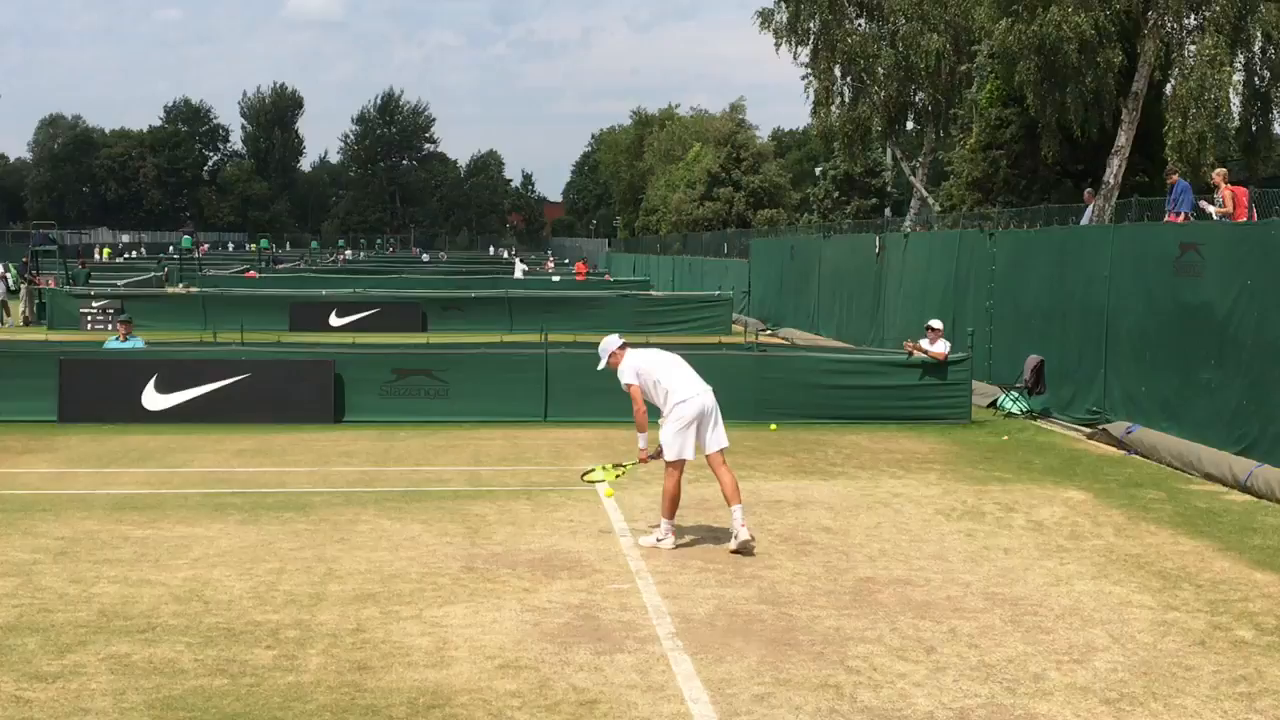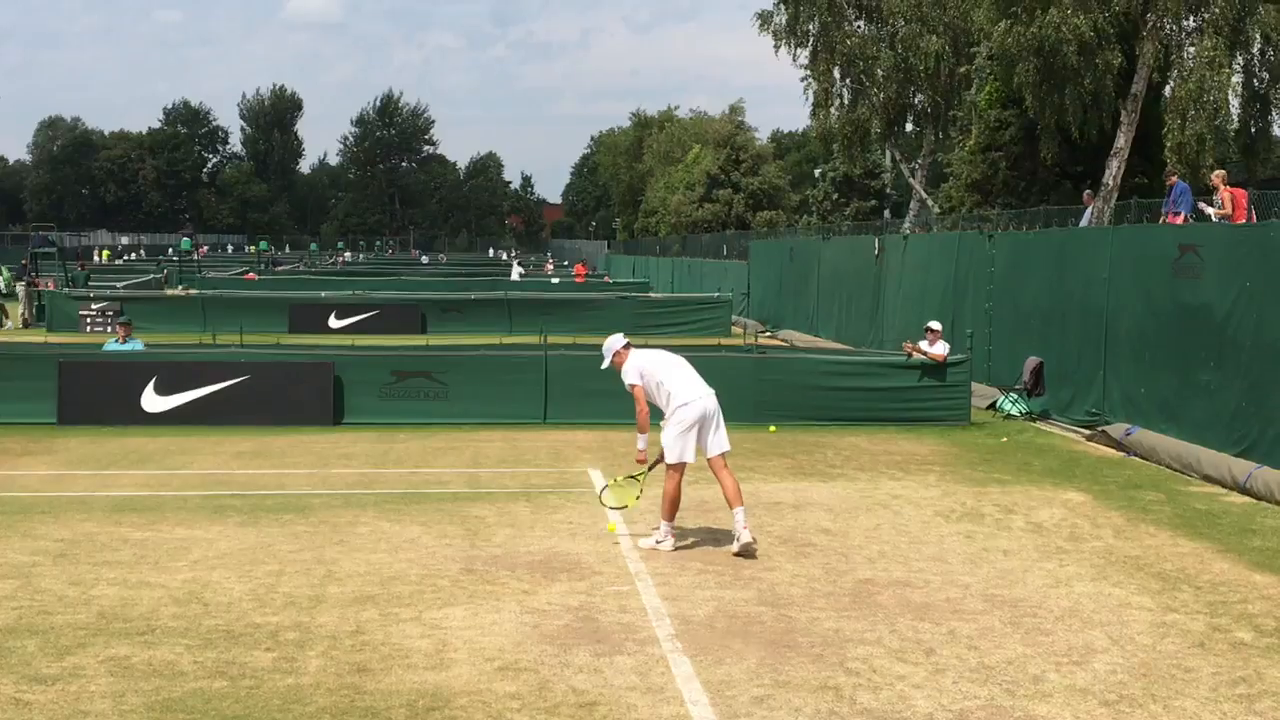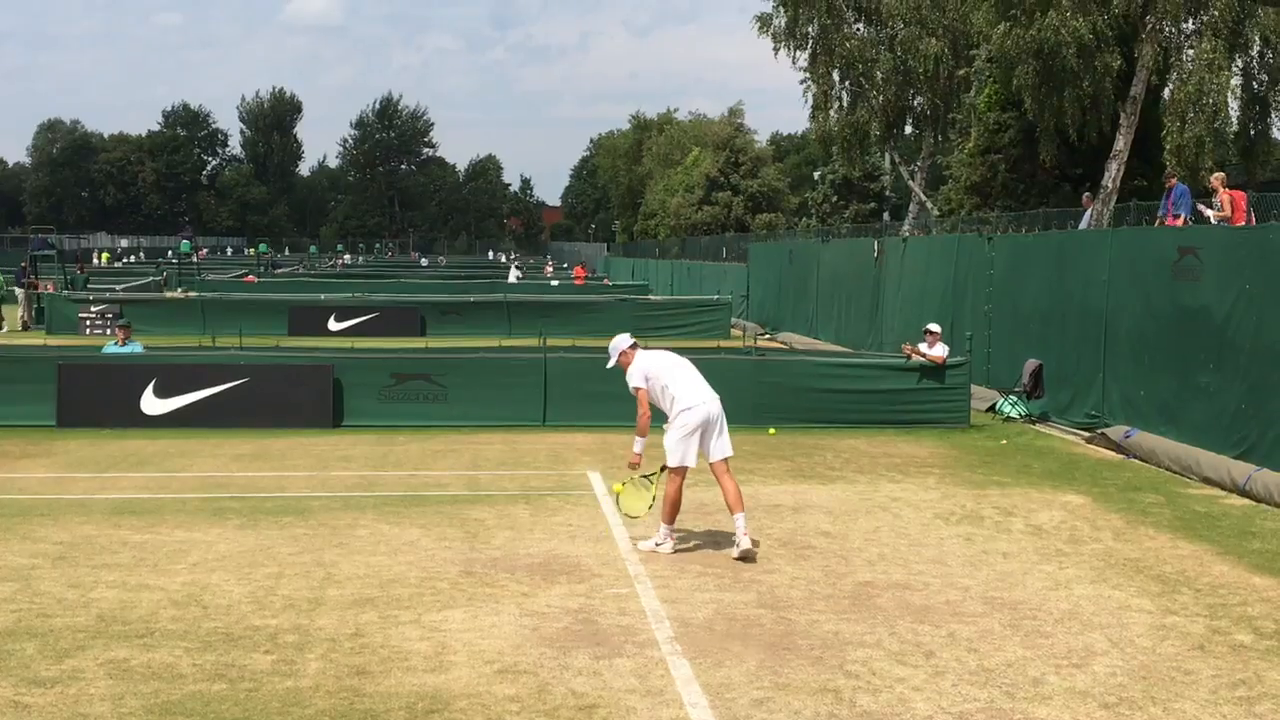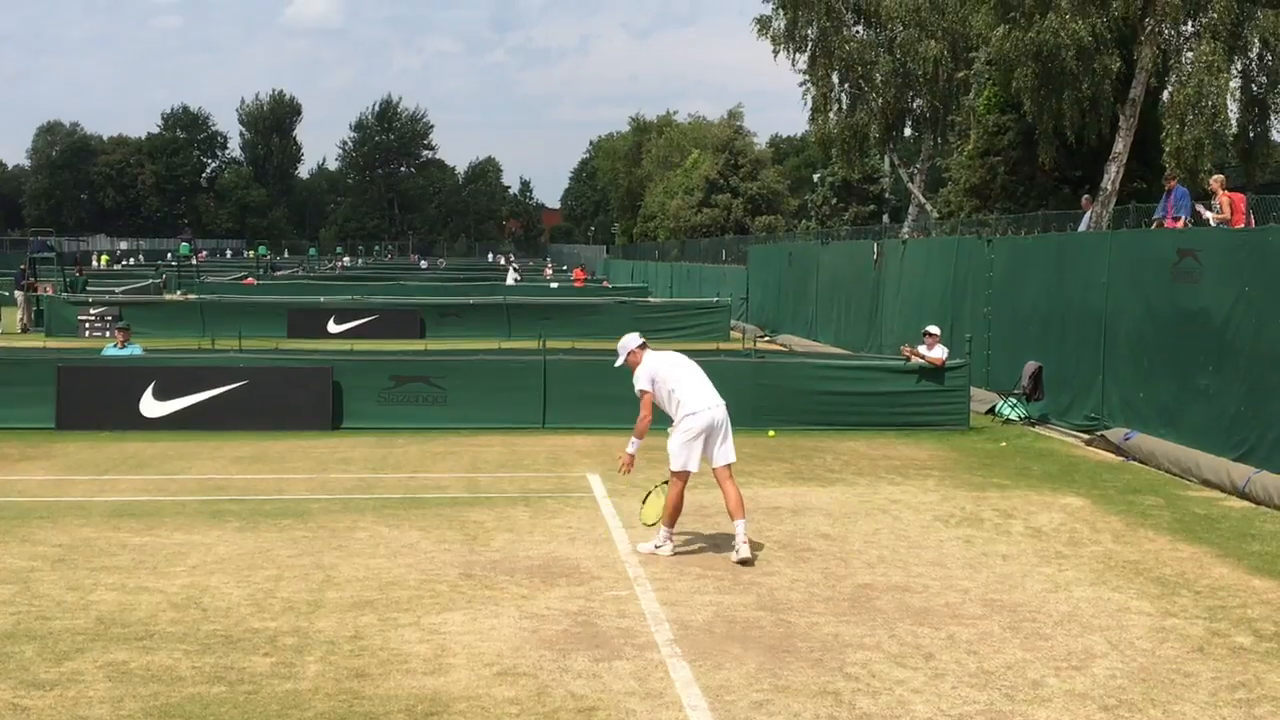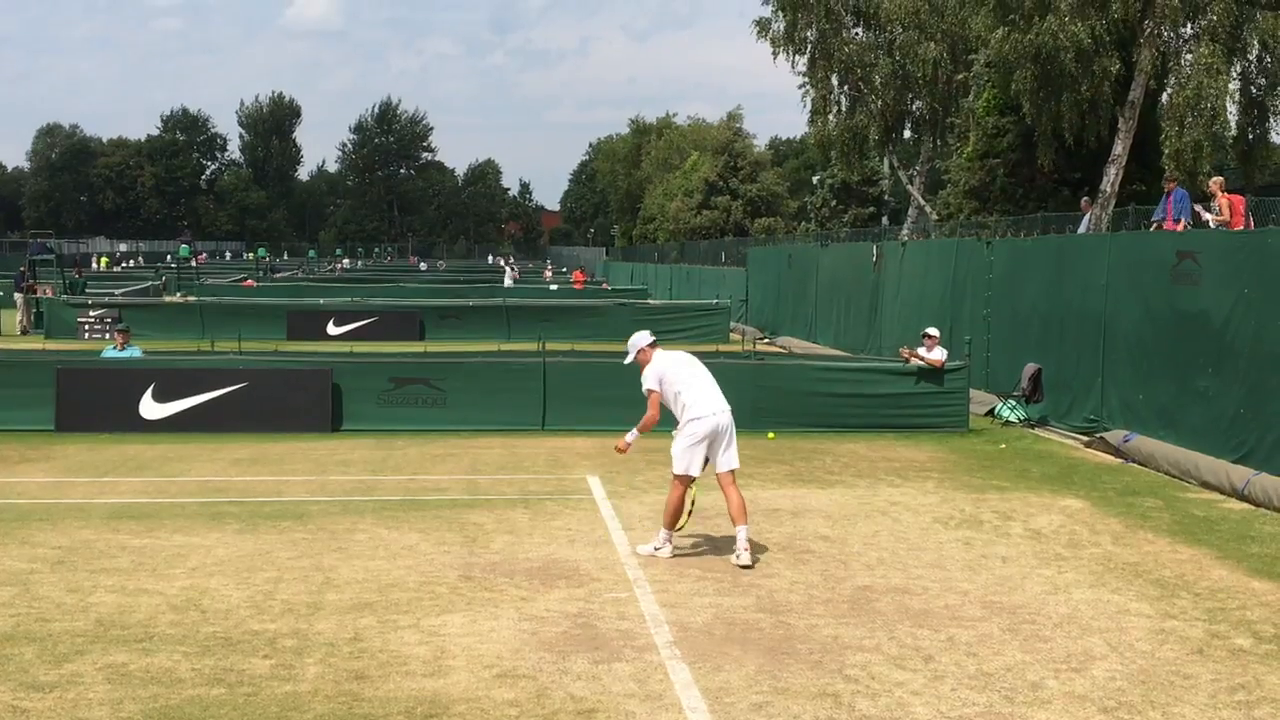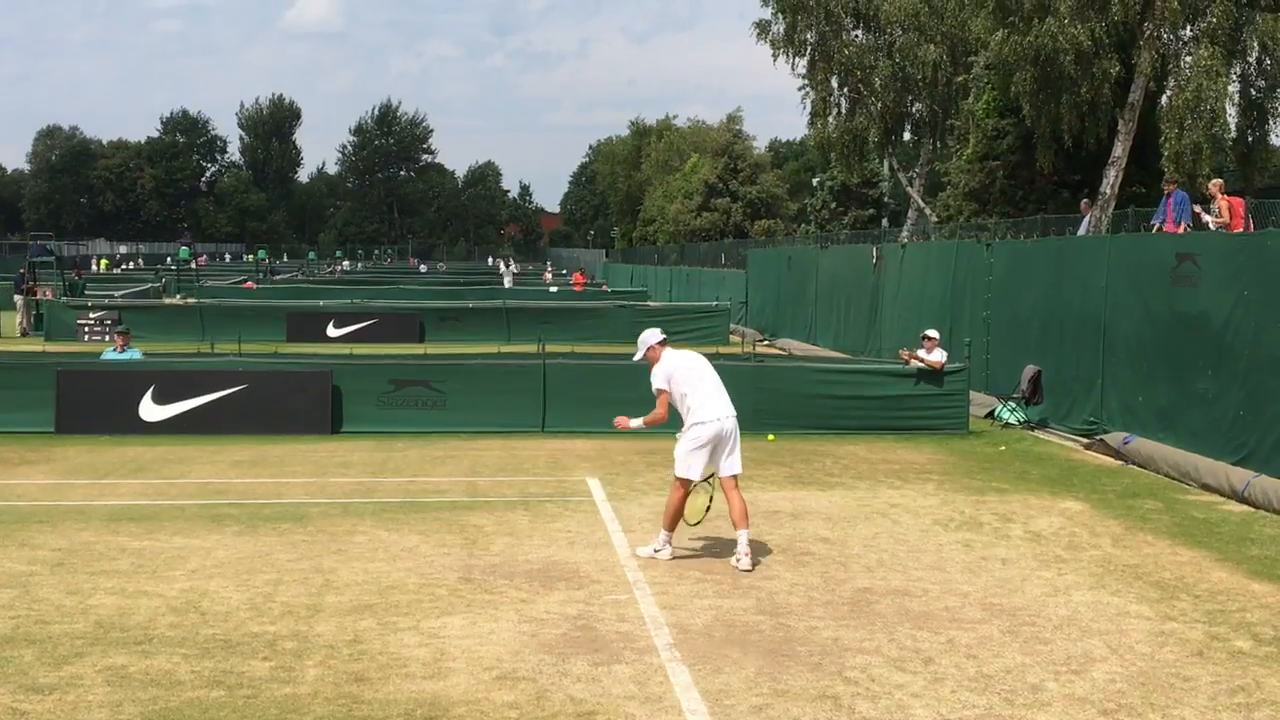
dt=0.1s
person 1, frame 1
left shoulder: (626, 366)
right shoulder: (652, 354)
left elbow: (640, 409)
left wrist: (642, 445)
right wrist: (667, 440)
left hip: (684, 405)
right hip: (705, 397)
left knee: (673, 471)
right knee: (719, 464)
left ankle: (665, 534)
right ankle: (739, 527)
person 1, frame 2
left shoulder: (630, 366)
right shoulder: (656, 355)
left elbow: (643, 409)
left wrist: (641, 447)
right wrist: (669, 442)
left hip: (686, 407)
right hip: (708, 400)
left knee: (674, 473)
right knee: (721, 467)
left ankle: (665, 536)
right ankle: (742, 529)
person 1, frame 3
left shoulder: (635, 369)
right shoulder: (664, 355)
left elbow: (644, 413)
left wrist: (637, 450)
left hip: (689, 412)
right hip: (712, 405)
left knee: (675, 476)
right knee: (723, 472)
left ankle: (664, 538)
right ankle: (742, 536)
person 1, frame 4
left shoulder: (643, 370)
right shoulder: (673, 356)
left elbow: (646, 416)
left wrist: (631, 451)
left hip: (693, 417)
right hip: (717, 410)
left knee: (678, 480)
right knee: (725, 478)
left ankle: (664, 541)
right ankle: (742, 543)
person 1, frame 5
left shoulder: (651, 370)
right shoulder: (683, 356)
left elbow: (652, 416)
left wrist: (629, 438)
left hip: (698, 421)
right hip: (723, 415)
left knee: (679, 484)
right knee: (729, 483)
left ankle: (663, 543)
right ankle: (743, 548)
person 1, frame 6
left shoulder: (661, 368)
right shoulder: (694, 356)
left elbow: (661, 414)
left wrist: (632, 423)
left hip: (702, 425)
right hip: (728, 420)
left knee: (680, 486)
right knee: (731, 488)
left ankle: (662, 545)
right ankle: (743, 551)
